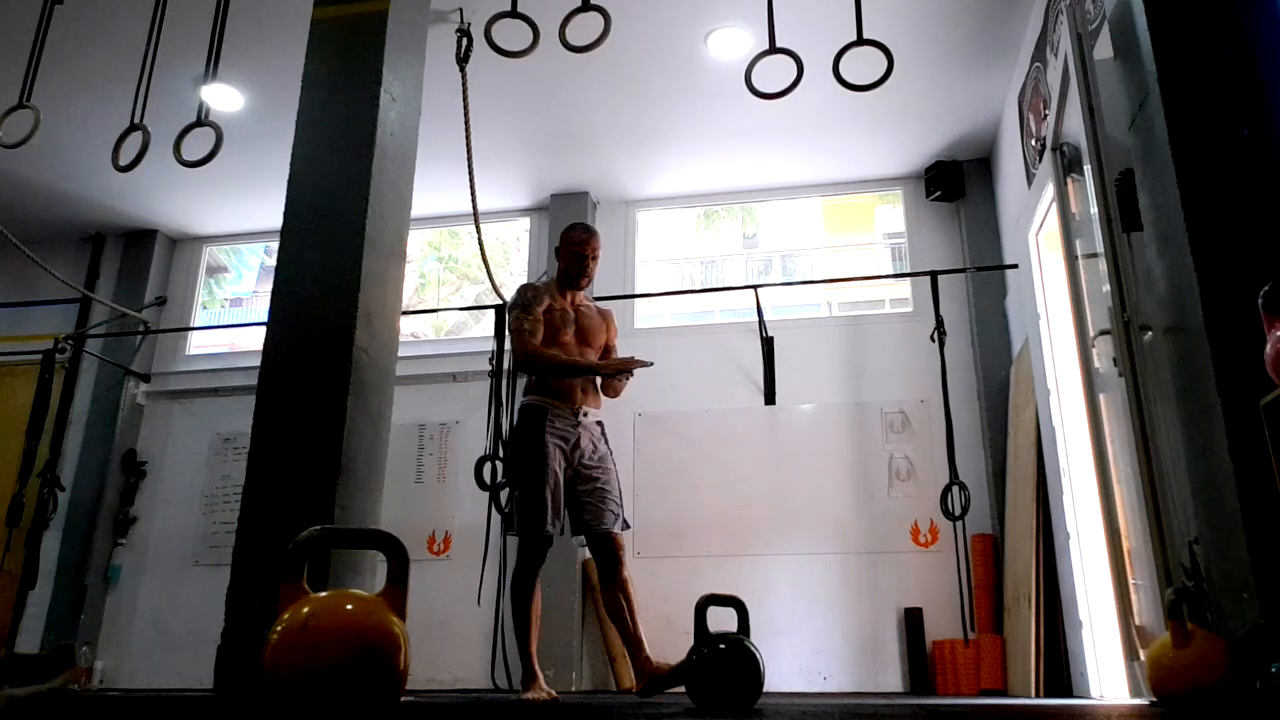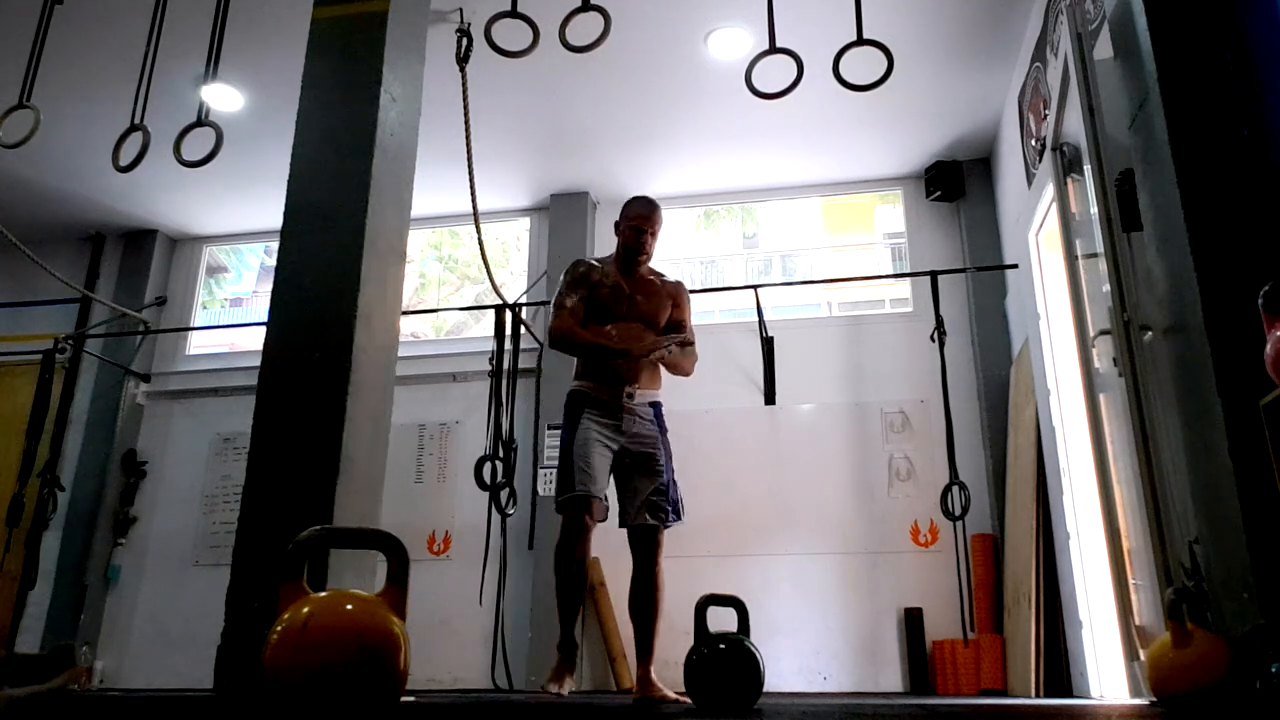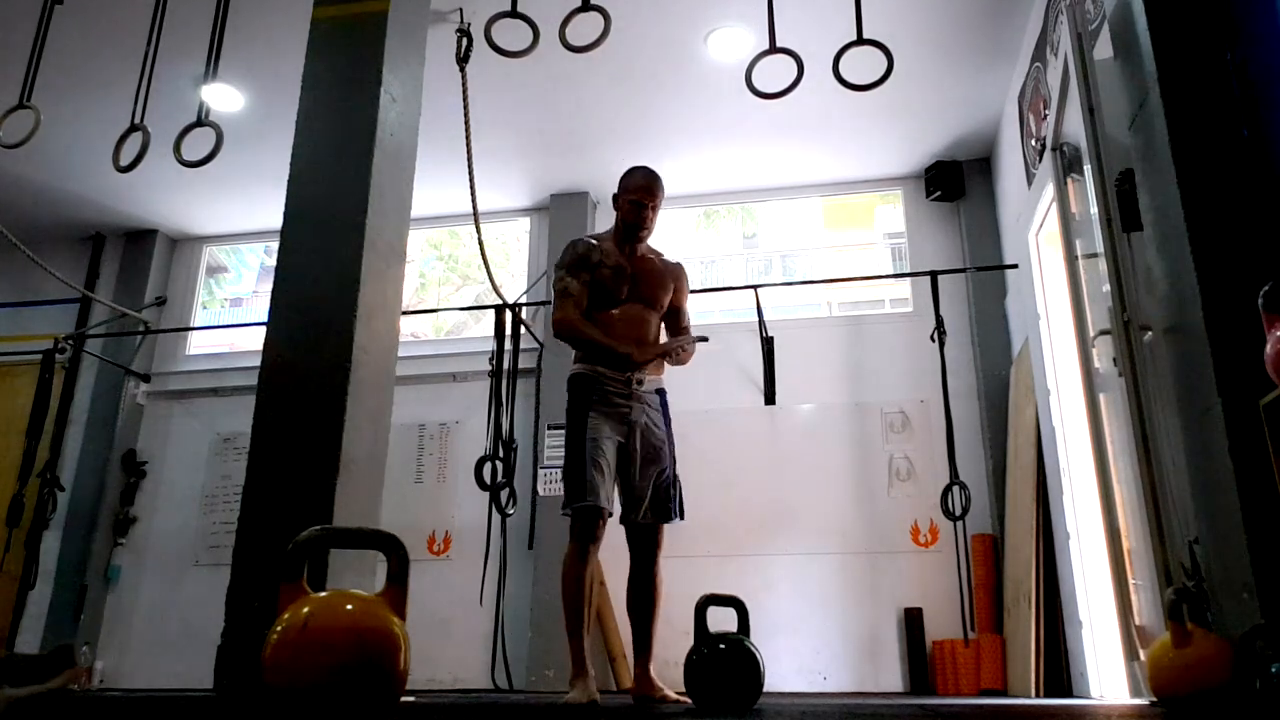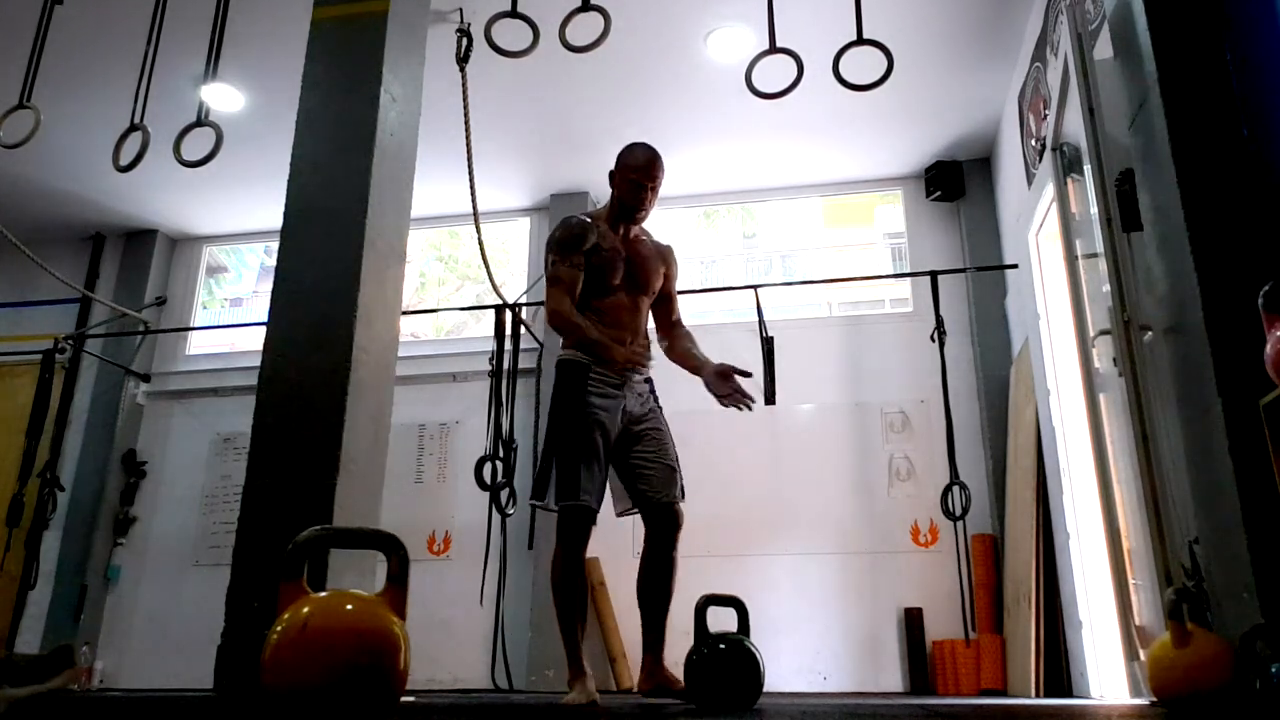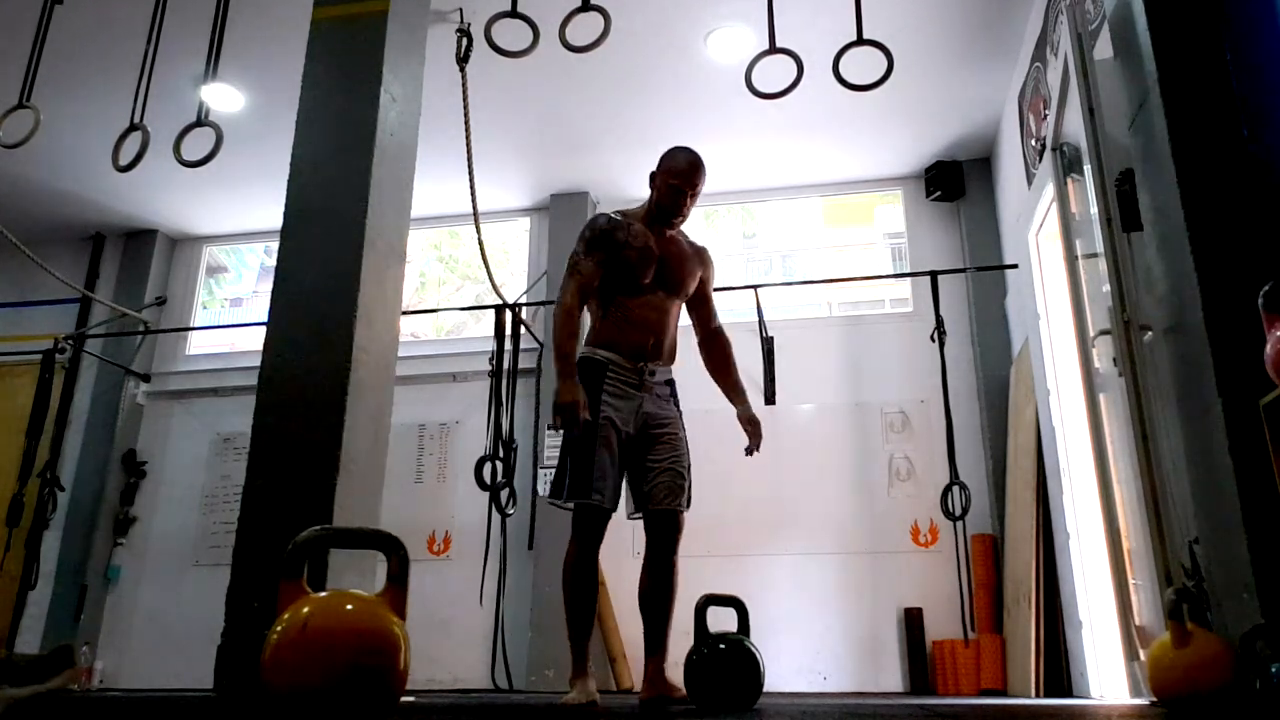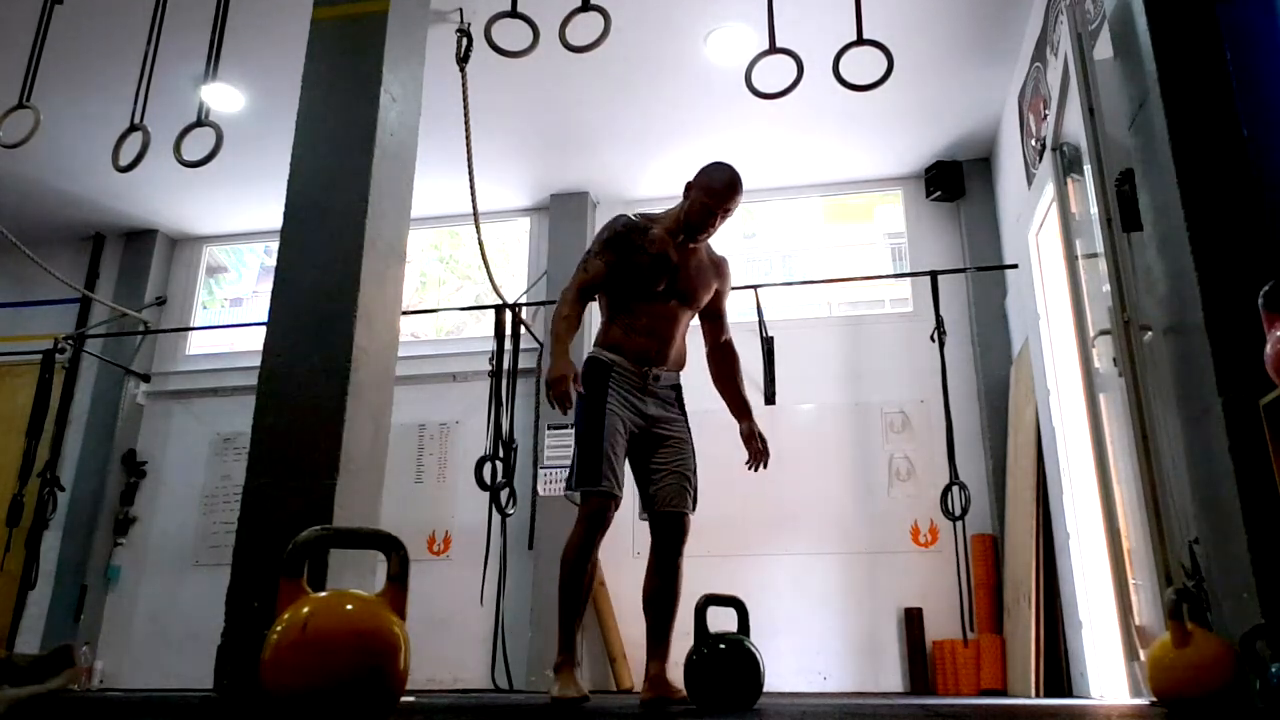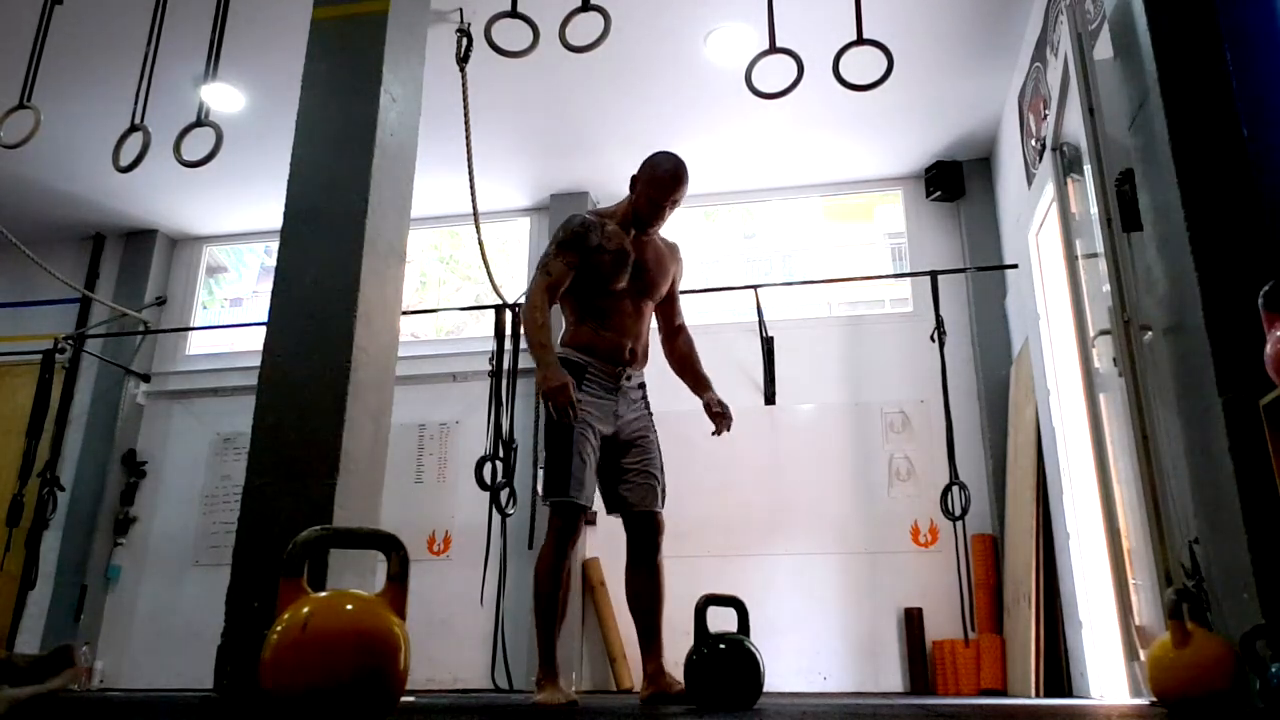
dt=0.4s
person 1, frame 1
left shoulder: (603, 317)
right shoulder: (534, 297)
right elbow: (524, 353)
left wrist: (616, 377)
right wrist: (595, 367)
left hip: (592, 428)
right hip: (545, 420)
left knee: (610, 549)
right knee: (534, 547)
left ankle: (642, 665)
right ankle: (531, 675)
person 1, frame 2
left shoulder: (671, 291)
right shoulder: (586, 274)
left elbow: (687, 362)
right elbow: (559, 333)
left wrist: (668, 350)
right wrist: (623, 348)
left hip: (646, 414)
right hip: (593, 404)
left knee: (650, 542)
right knee: (580, 516)
left ankle: (646, 676)
right ankle: (567, 648)
person 1, frame 3
left shoulder: (671, 271)
right shoulder: (584, 253)
left elbow: (685, 342)
right elbow: (564, 322)
left wrist: (676, 347)
right wrist: (631, 352)
left hip: (650, 400)
right hip: (596, 392)
left knee: (648, 541)
right knee: (588, 524)
left ankle: (644, 675)
right ankle: (580, 673)
person 1, frame 4
left shoulder: (661, 255)
right shoulder: (576, 233)
left elbow: (671, 329)
right elbow: (558, 307)
left wrist: (708, 371)
right wrist: (608, 349)
left hip: (641, 392)
right hip: (587, 383)
left knee: (667, 517)
right knee: (576, 522)
left ankle: (653, 663)
right ankle: (578, 675)
person 1, frame 5
left shoulder: (696, 257)
right shoulder: (608, 231)
left elbow: (710, 333)
right elbow: (570, 304)
left wrist: (740, 402)
right wrist: (566, 378)
left hip: (662, 391)
right hip: (604, 379)
left knee: (667, 527)
right knee: (590, 521)
left ankle: (655, 675)
right ankle: (580, 673)
person 1, frame 6
left shoulder: (715, 268)
right shoulder: (628, 232)
left elbow: (720, 348)
right elbow: (576, 293)
left wrist: (746, 420)
right wrist: (559, 354)
left hip: (667, 395)
right hip: (612, 378)
left knee: (673, 530)
right knee: (596, 510)
left ankle: (656, 675)
right ankle: (565, 662)
person 1, frame 7
left shoulder: (668, 255)
right shoulder: (584, 230)
left elbow: (673, 331)
right elbow: (539, 299)
left wrist: (705, 391)
right wrist: (547, 365)
left hip: (633, 395)
right hip: (581, 384)
left knee: (648, 529)
right knee: (566, 523)
left ankle: (654, 673)
right ankle: (548, 675)
